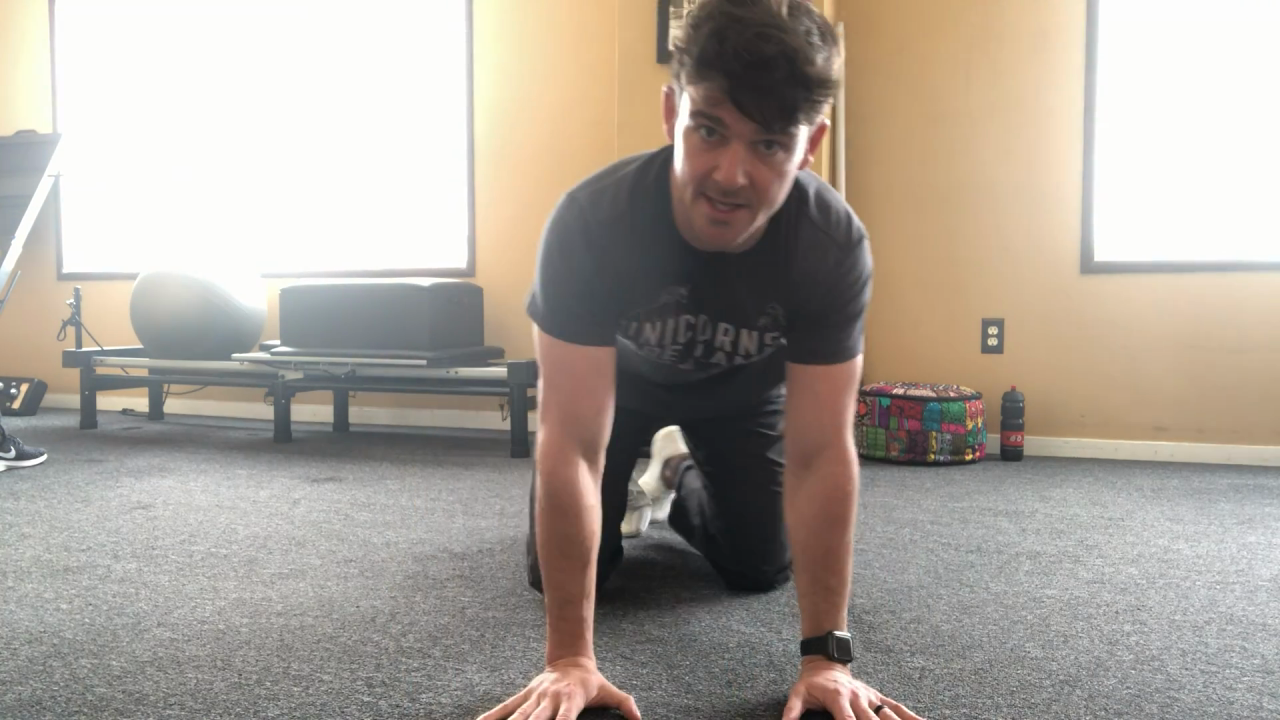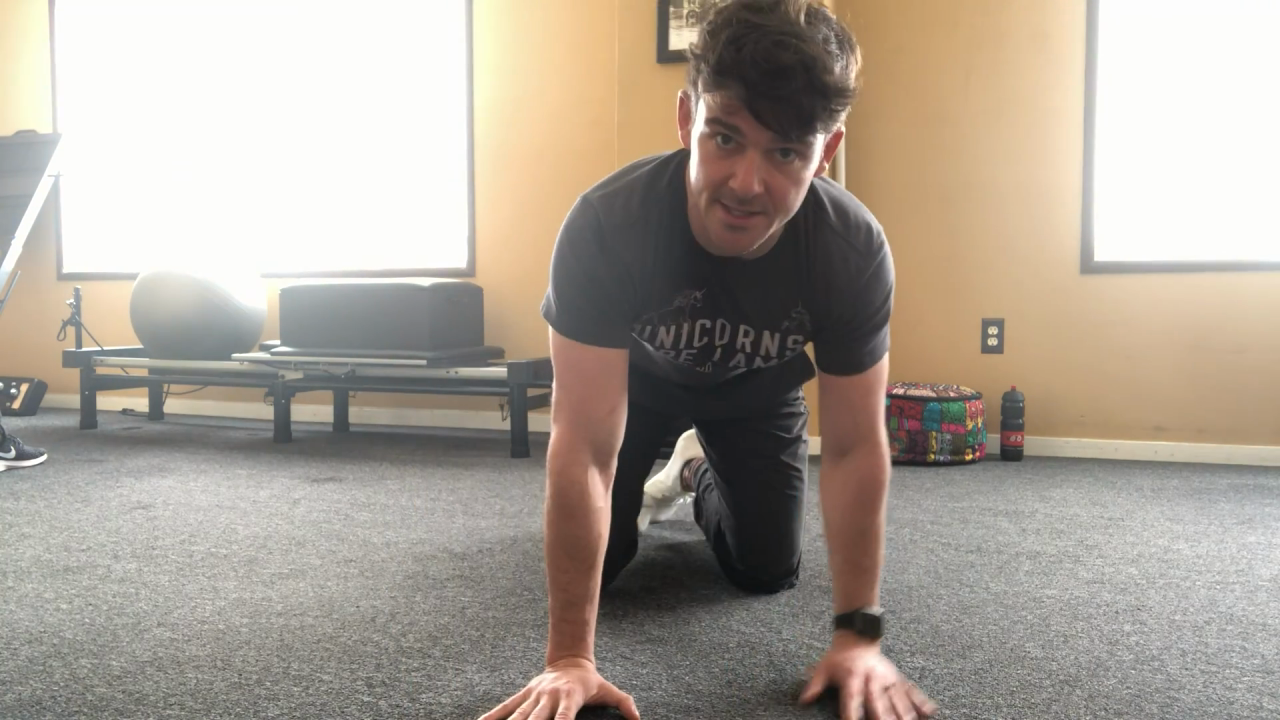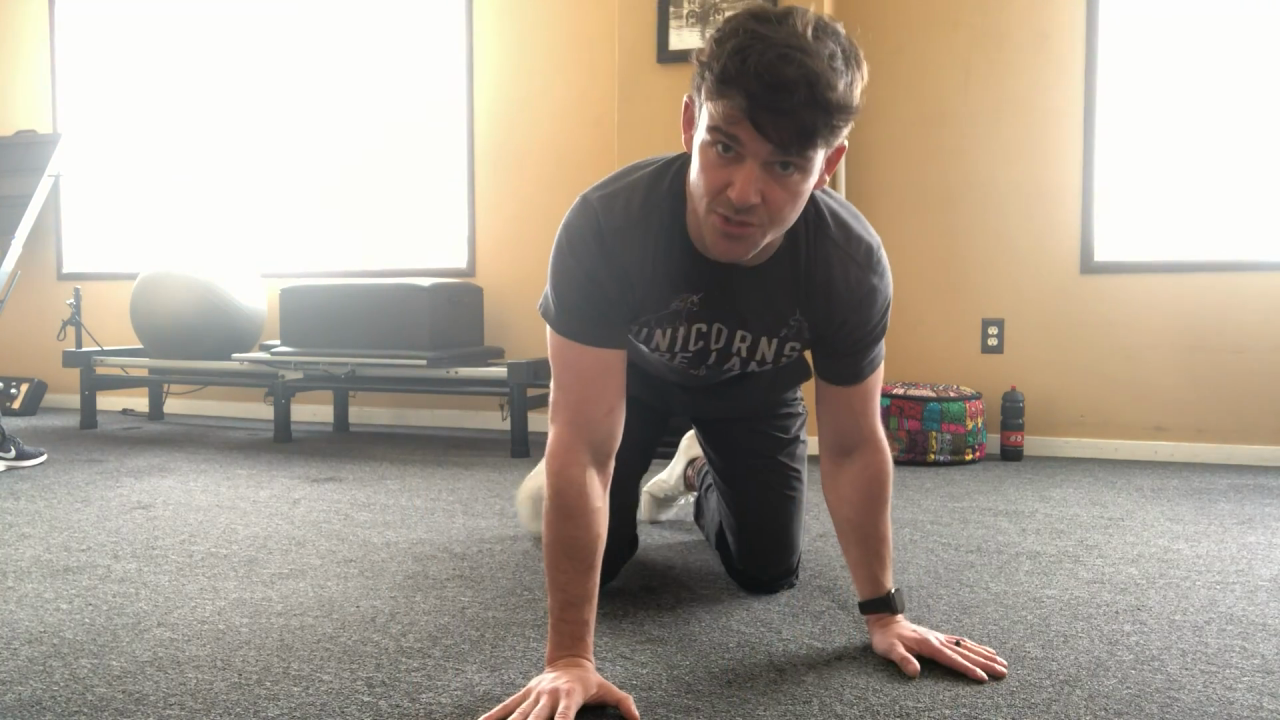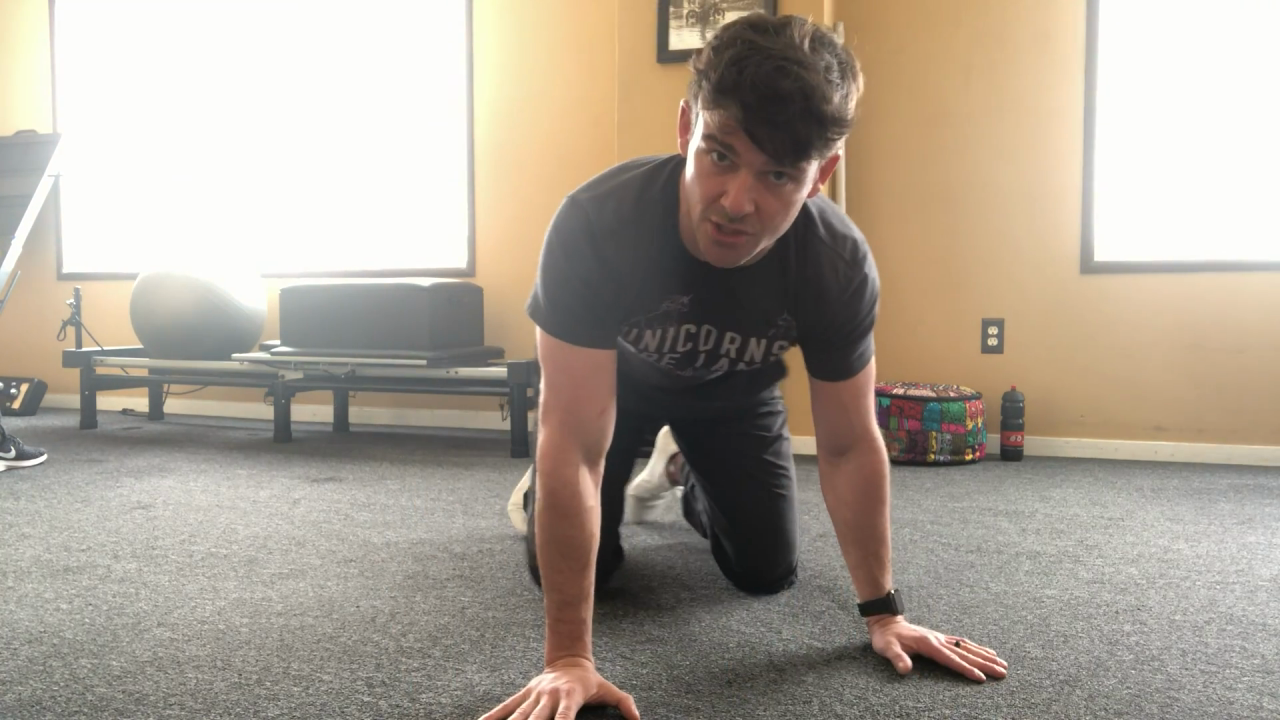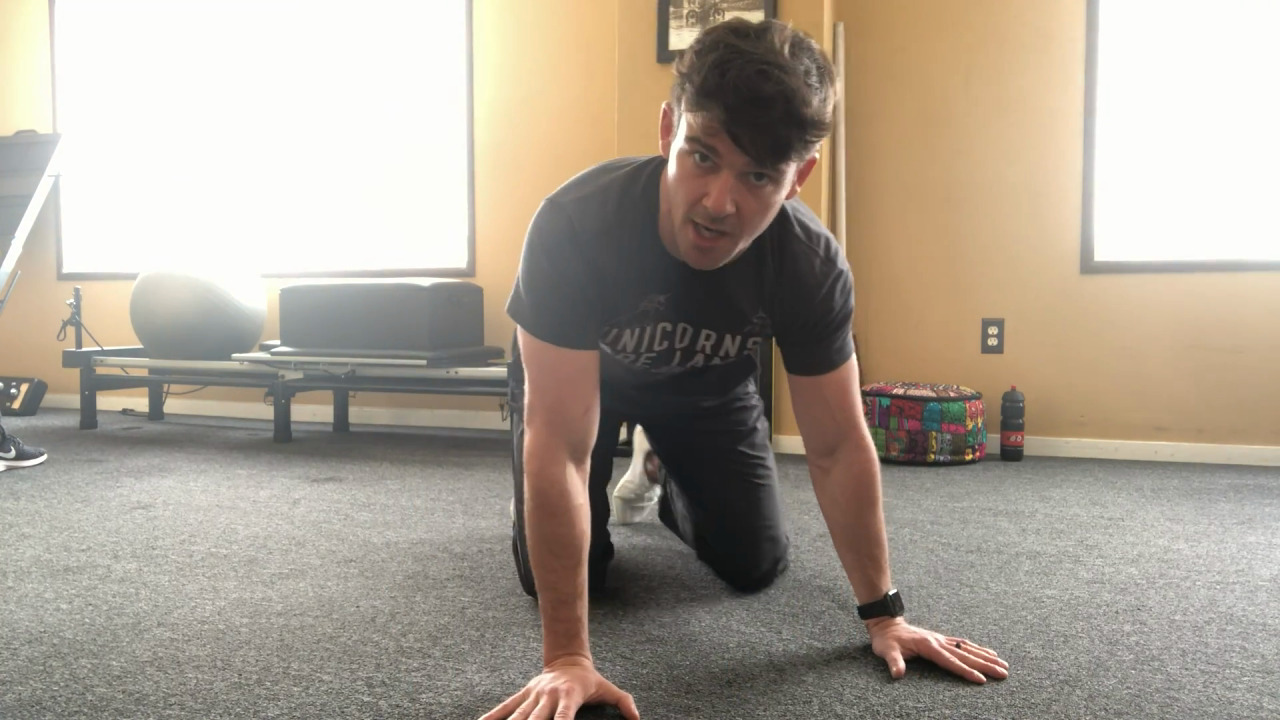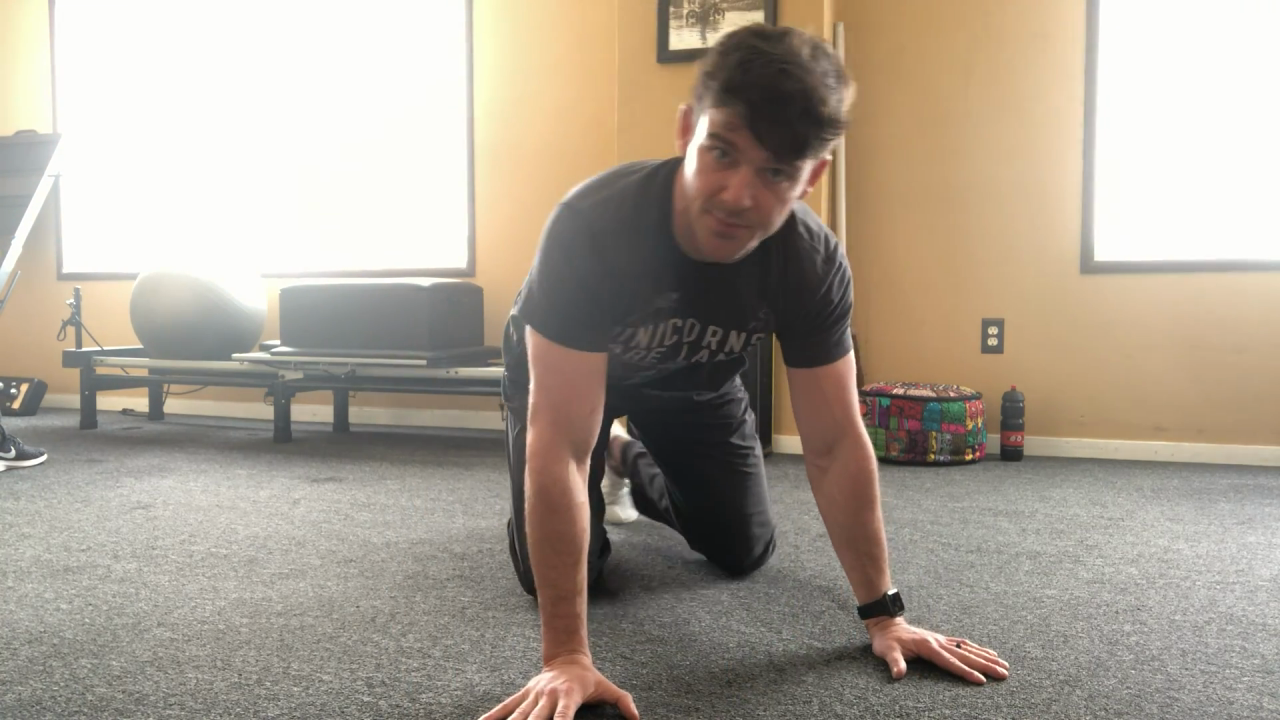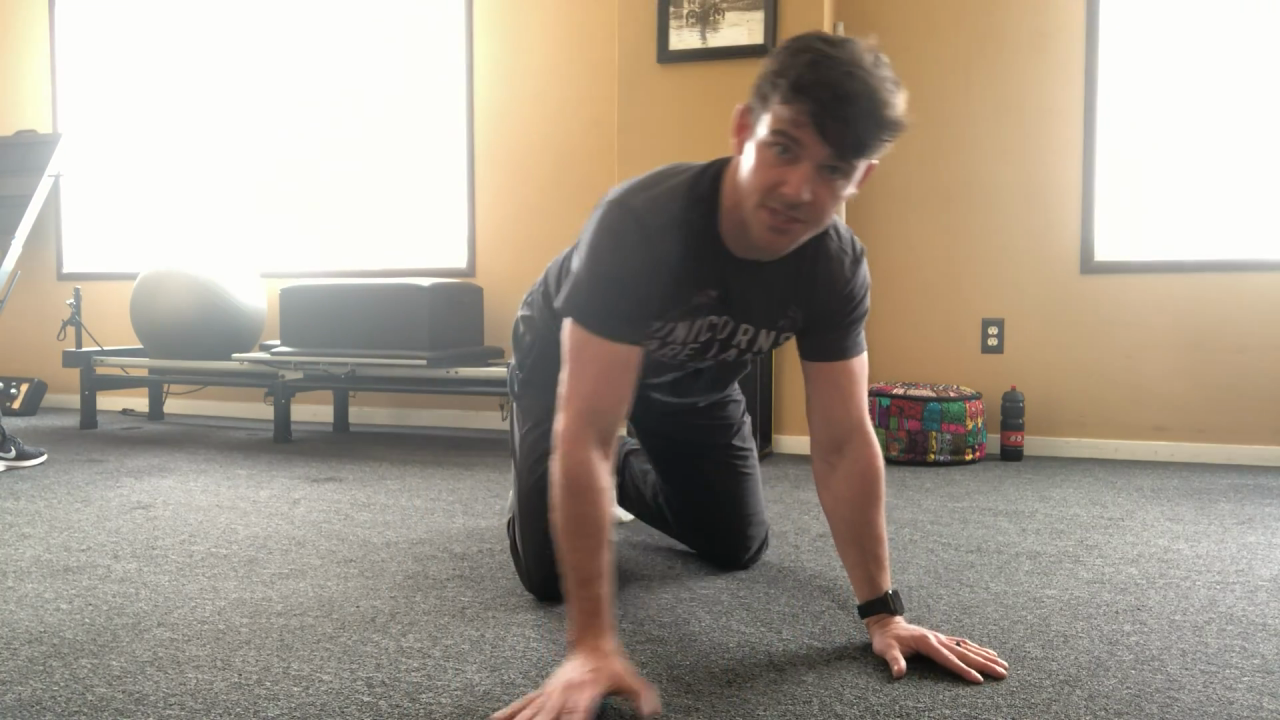
dt=0.2s
person 1, frame 1
left shoulder: (834, 244)
right shoulder: (593, 220)
left elbow: (820, 453)
right elbow: (571, 446)
left wrist: (825, 654)
right wrist: (568, 661)
left hip: (740, 385)
right hip: (615, 376)
left knee: (760, 569)
right knee: (560, 573)
left ankle: (679, 476)
right ankle: (632, 485)
person 1, frame 2
left shoulder: (853, 249)
right shoulder: (607, 224)
left elbow: (855, 447)
right elbow: (585, 448)
left wrist: (857, 631)
right wrist: (570, 659)
left hip: (758, 387)
right hip: (635, 374)
left knee: (767, 572)
right knee: (591, 565)
left ankle: (699, 477)
right ankle: (646, 487)
person 1, frame 3
left shoulder: (851, 261)
right shoulder: (606, 225)
left elbow: (856, 448)
right elbow: (587, 447)
left wrist: (882, 611)
right wrist: (569, 658)
left hip: (756, 388)
right hip: (633, 372)
left knee: (768, 572)
right knee: (598, 558)
left ankle: (702, 475)
right ankle: (555, 482)
person 1, frame 4
left shoulder: (838, 262)
right shoulder: (596, 224)
left elbow: (849, 447)
right elbow: (575, 447)
left wrist: (882, 611)
right wrist: (569, 658)
left hip: (734, 387)
right hip: (611, 372)
left knee: (767, 572)
right knee: (568, 570)
left ankle: (686, 472)
right ankle: (544, 484)
person 1, frame 5
left shoulder: (809, 262)
right shoulder: (576, 224)
left elbow: (837, 446)
right elbow: (561, 445)
left wrist: (881, 612)
right wrist: (566, 658)
left hip: (704, 382)
right hip: (580, 371)
left knee: (754, 566)
right knee: (552, 574)
left ankle: (666, 477)
person 1, frame 6
left shoulder: (812, 262)
right shoulder: (591, 225)
left elbow: (835, 444)
right elbow: (560, 445)
left wrist: (882, 613)
right wrist: (566, 656)
left hip: (693, 376)
right hip: (562, 367)
left knee: (744, 550)
right knee: (553, 571)
left ankle: (631, 464)
person 1, frame 7
left shoulder: (837, 266)
right shoulder: (638, 224)
left elbow: (844, 445)
right elbow: (585, 437)
left wrist: (881, 611)
right wrist: (592, 644)
left hip: (693, 379)
right hip: (566, 360)
left knee: (738, 547)
right knee: (552, 575)
left ankle: (632, 472)
right ankle: (552, 489)
